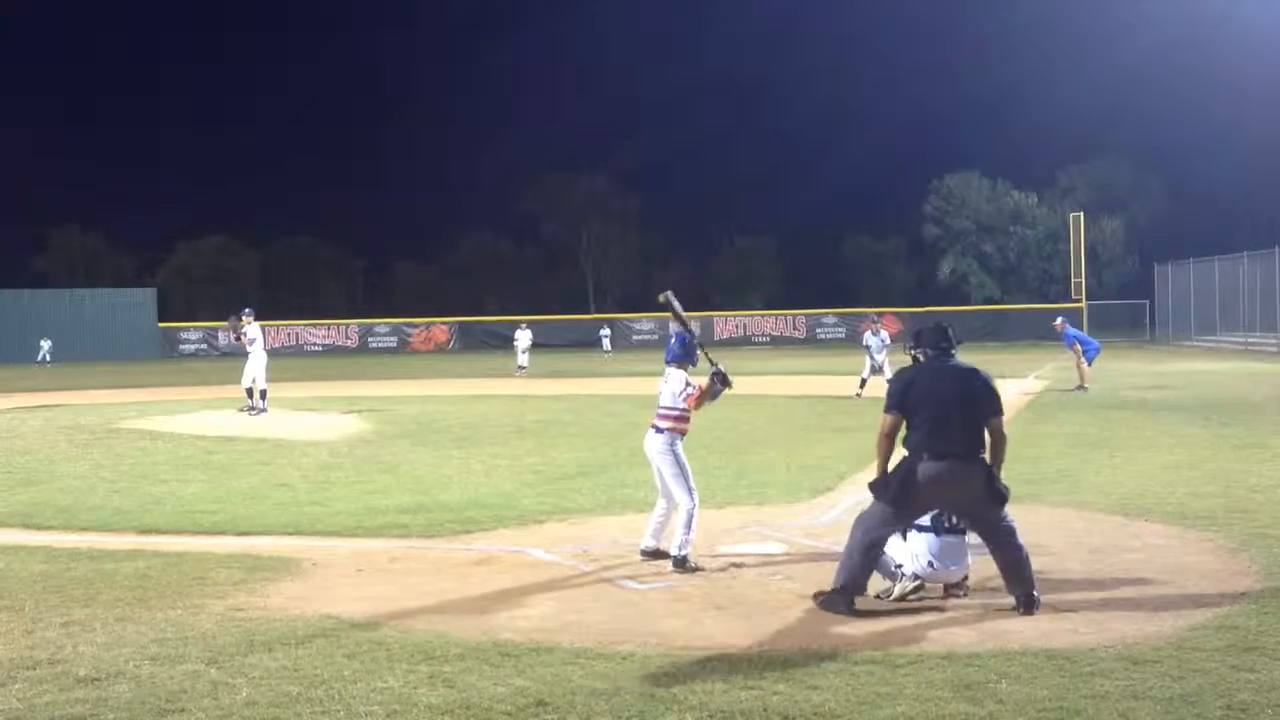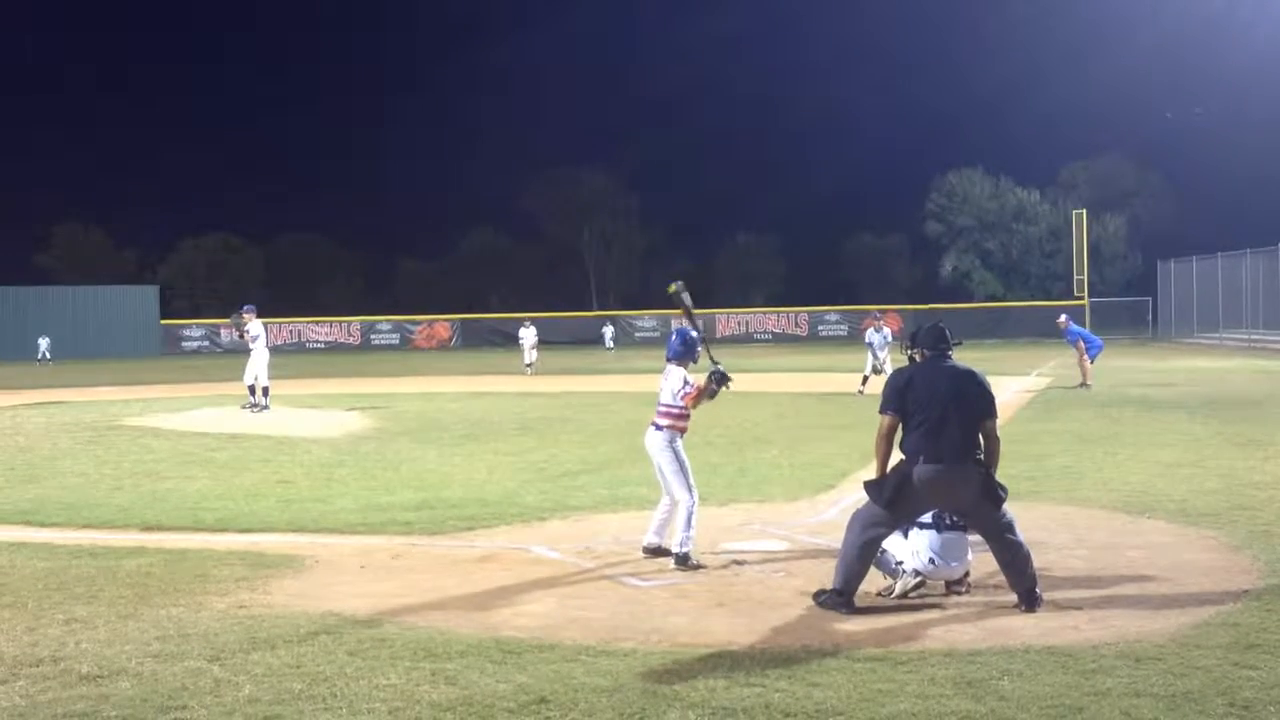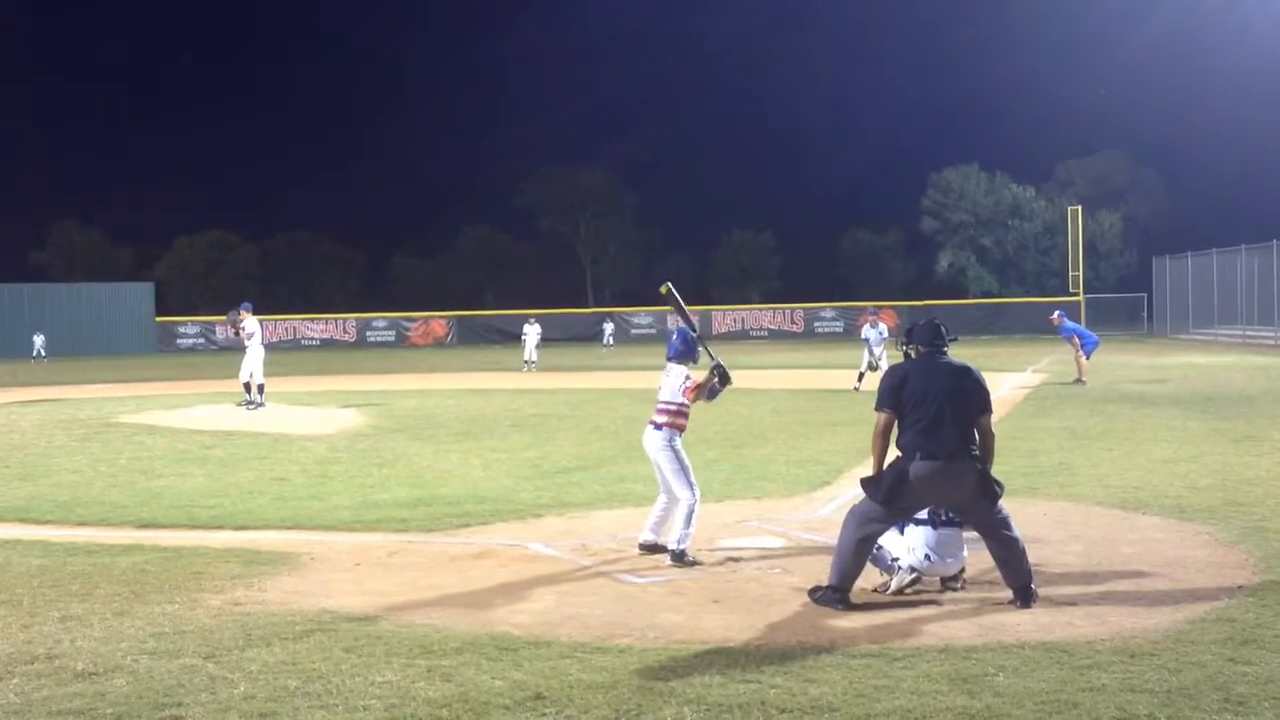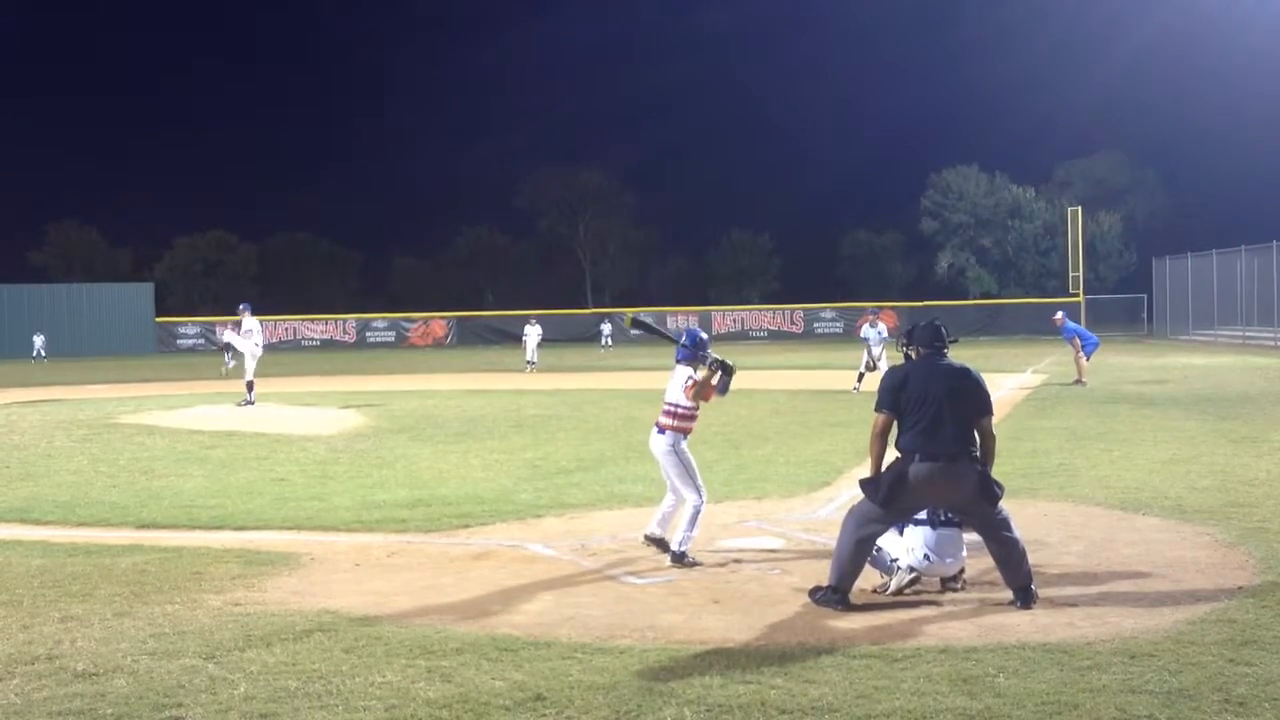
dt=1s
person 1, frame 1
left shoulder: (907, 378)
right shoulder: (979, 379)
left elbow: (888, 431)
right elbow: (998, 434)
left wrist: (881, 474)
right wrist: (993, 474)
left hip: (923, 471)
right hip: (970, 472)
left knee: (871, 527)
right knee: (1001, 531)
left ankle: (842, 594)
right ankle: (1027, 596)
person 1, frame 2
left shoulder: (903, 378)
right shoulder: (975, 379)
left elbow: (886, 432)
right elbow: (991, 437)
left wrist: (880, 477)
right wrist: (988, 478)
left hip: (919, 473)
right hip: (967, 474)
left knee: (865, 525)
right knee: (1001, 530)
left ankle: (840, 594)
right ankle: (1029, 594)
person 1, frame 3
left shoulder: (899, 374)
right shoulder: (970, 375)
left elbow: (882, 429)
right elbow: (987, 433)
left wrist: (877, 475)
right wrist: (983, 474)
left hip: (916, 470)
right hip: (963, 471)
left knee: (862, 521)
right knee: (997, 526)
left ankle: (836, 591)
right ankle: (1024, 590)
person 1, frame 4
left shoulder: (898, 375)
right shoulder: (970, 377)
left elbow: (880, 431)
right elbow: (987, 434)
left wrist: (875, 477)
right wrist: (983, 476)
left hip: (916, 471)
right hip: (963, 472)
left knee: (861, 522)
right knee: (997, 526)
left ankle: (836, 592)
right ankle: (1024, 590)
person 2, frame 1
left shoulder: (673, 374)
right shoulder: (678, 376)
left elbow: (702, 398)
right elbow: (696, 403)
left wrist: (720, 385)
right wrist: (712, 380)
left hip: (657, 439)
right hip: (666, 442)
left knee: (668, 497)
right knee: (688, 500)
left ankle: (650, 546)
right ankle: (679, 557)
person 2, frame 2
left shoulder: (673, 372)
right shoulder: (678, 374)
left elbow: (698, 396)
right elbow: (692, 403)
left wrist: (716, 383)
right wrist: (710, 380)
left hip: (658, 437)
right hip: (666, 439)
left knee: (672, 495)
right knee: (688, 497)
left ankle: (652, 543)
right ankle: (682, 554)
person 2, frame 3
left shoulder: (674, 371)
right shoulder: (680, 372)
left elbow: (704, 397)
right elbow: (694, 396)
left wrist: (719, 383)
right wrist: (711, 375)
left hip: (656, 435)
right hip: (665, 438)
left knee: (669, 493)
right knee: (689, 494)
left ankle: (648, 541)
right ankle: (677, 551)
person 2, frame 4
left shoulder: (686, 372)
right shoulder: (685, 372)
left elbow: (717, 391)
right elbow: (693, 395)
left wrist: (725, 375)
right wrist: (710, 371)
left hip: (663, 438)
right hip: (670, 441)
left knee: (677, 492)
right knee: (696, 496)
left ankle: (654, 533)
right ankle: (678, 552)
